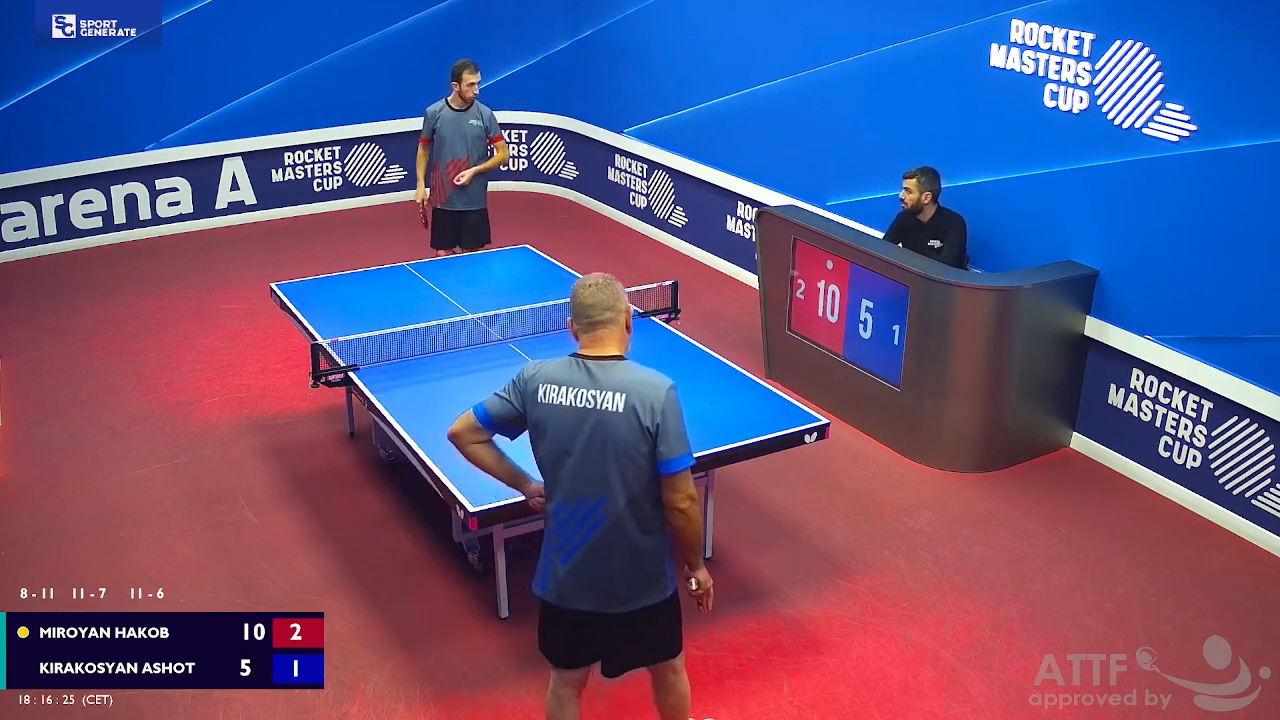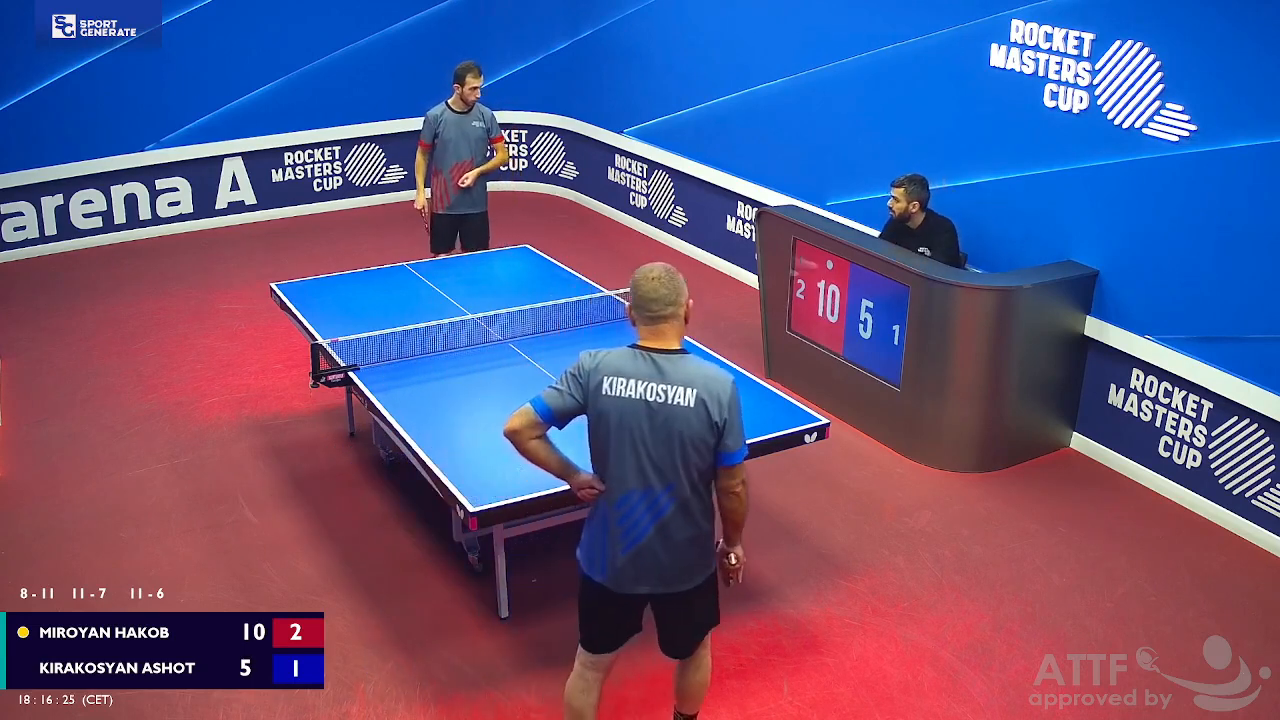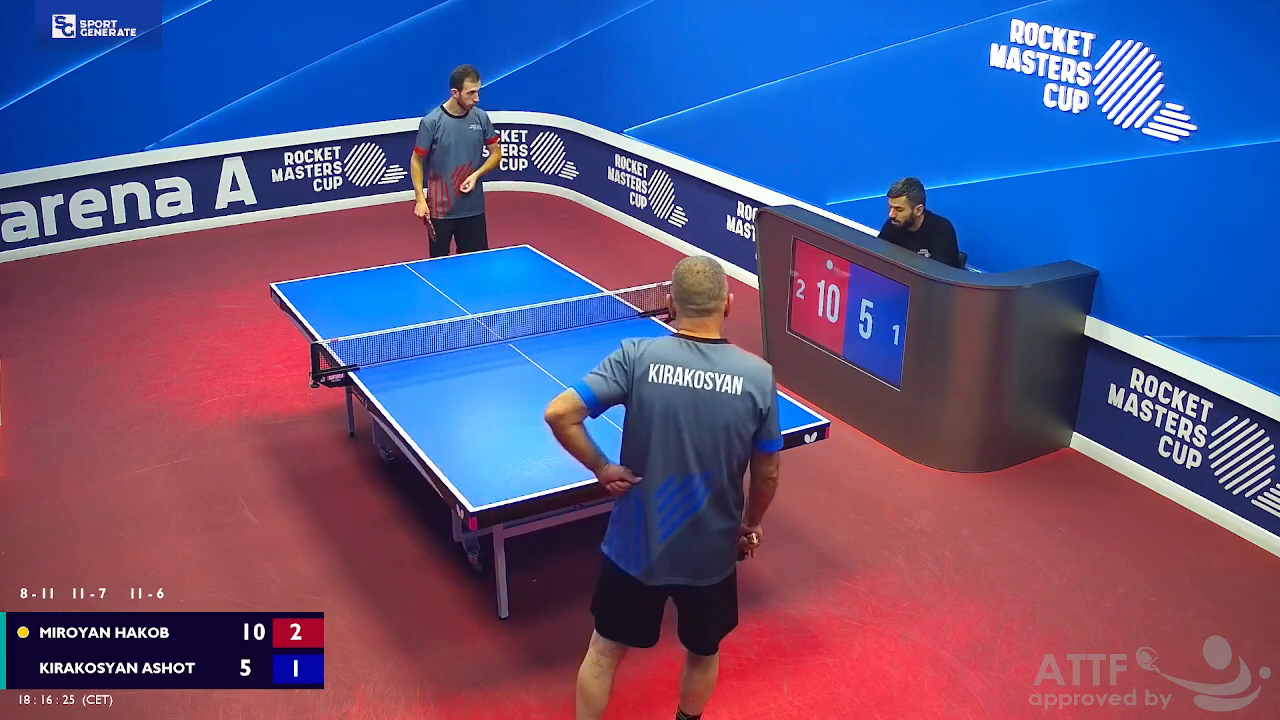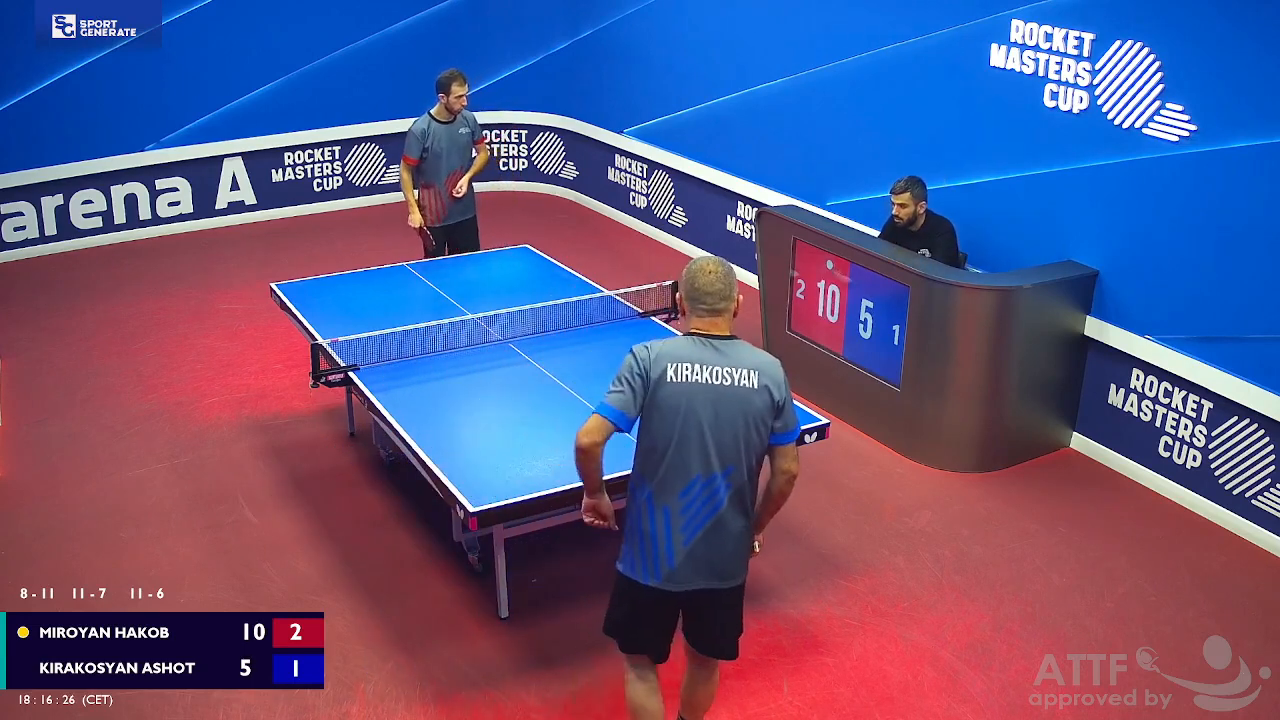
dt=0.3s
person 1, frame 1
left shoulder: (535, 380)
right shoulder: (655, 391)
left elbow: (462, 434)
right elbow: (680, 500)
left wrist: (525, 484)
right wrist: (696, 565)
left hip: (565, 574)
right hip: (642, 577)
left knee: (566, 682)
right knee: (667, 669)
person 1, frame 2
left shoulder: (594, 368)
right shoulder: (718, 384)
left elbow: (518, 429)
right elbow: (732, 487)
left wrist: (573, 476)
right wrist: (732, 544)
left hip: (608, 556)
right hip: (686, 558)
left knee: (590, 665)
right knee: (693, 653)
person 1, frame 3
left shoulder: (636, 356)
right shoulder: (757, 375)
left elbow: (559, 414)
right elbow: (767, 475)
left wrist: (602, 467)
right wrist: (750, 524)
left hip: (634, 546)
right hip: (711, 551)
left knee: (605, 652)
right knee: (704, 653)
person 1, frame 4
left shoulder: (648, 358)
right shoulder: (768, 371)
left elbow: (588, 442)
right elbow: (786, 471)
left wrist: (595, 496)
right wrist: (753, 529)
left hip: (651, 554)
right hip: (724, 556)
left knee: (641, 663)
right knee: (705, 659)
person 2, frame 1
left shoulder: (485, 115)
right shoulder: (434, 113)
left elbow: (503, 154)
right elbow: (424, 149)
left wrist: (474, 171)
right wrist: (421, 184)
left hip: (474, 201)
right hip: (443, 200)
left knee: (470, 255)
right knee: (444, 254)
person 2, frame 2
left shoulder: (486, 116)
right shoulder: (435, 116)
left elbow: (502, 154)
right elbow: (422, 155)
left wrist: (477, 172)
right wrist: (420, 192)
left hip: (475, 204)
right hip: (443, 204)
right knee: (442, 258)
person 2, frame 3
left shoulder: (481, 118)
right shoulder: (431, 122)
left elbow: (496, 153)
right elbow: (416, 161)
left wrist: (476, 175)
right wrist: (420, 199)
left hip: (472, 207)
right hip: (440, 209)
person 2, frame 4
left shoulder: (468, 119)
right shoulder: (420, 130)
left elbow: (483, 153)
right elbow: (406, 171)
left wrist: (467, 178)
right wrist: (413, 210)
left hip: (465, 211)
right hip: (433, 215)
